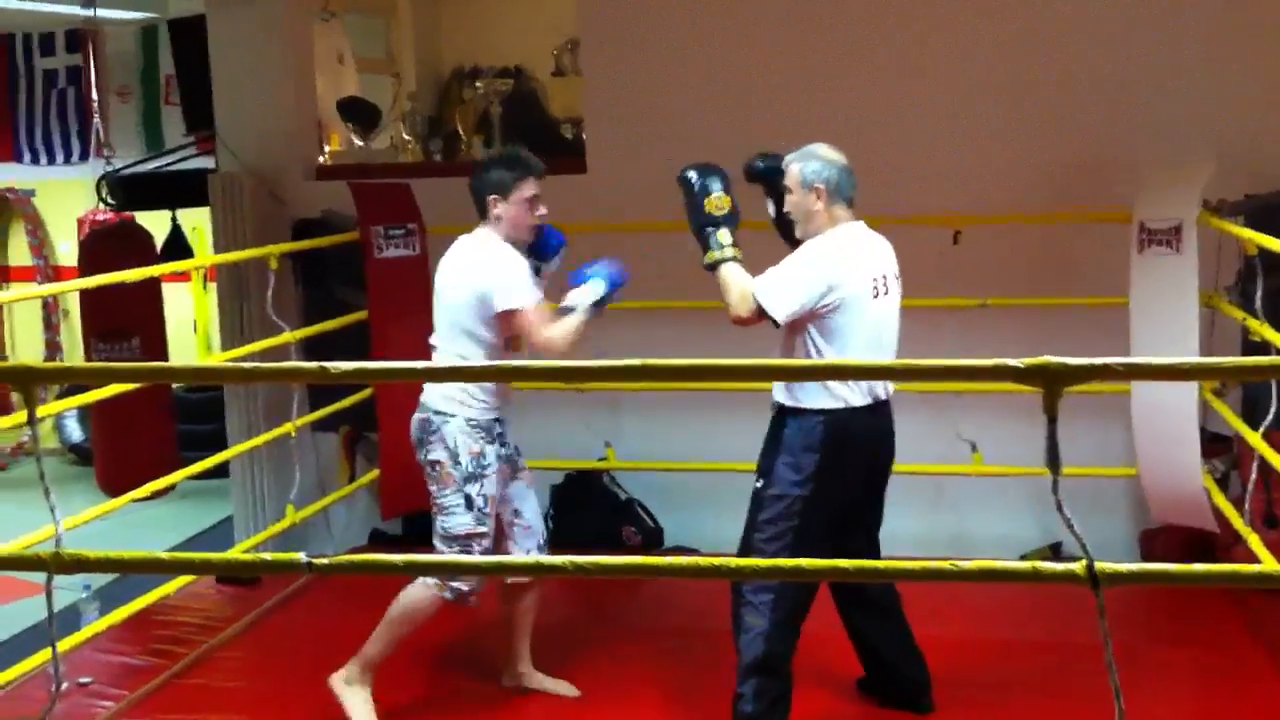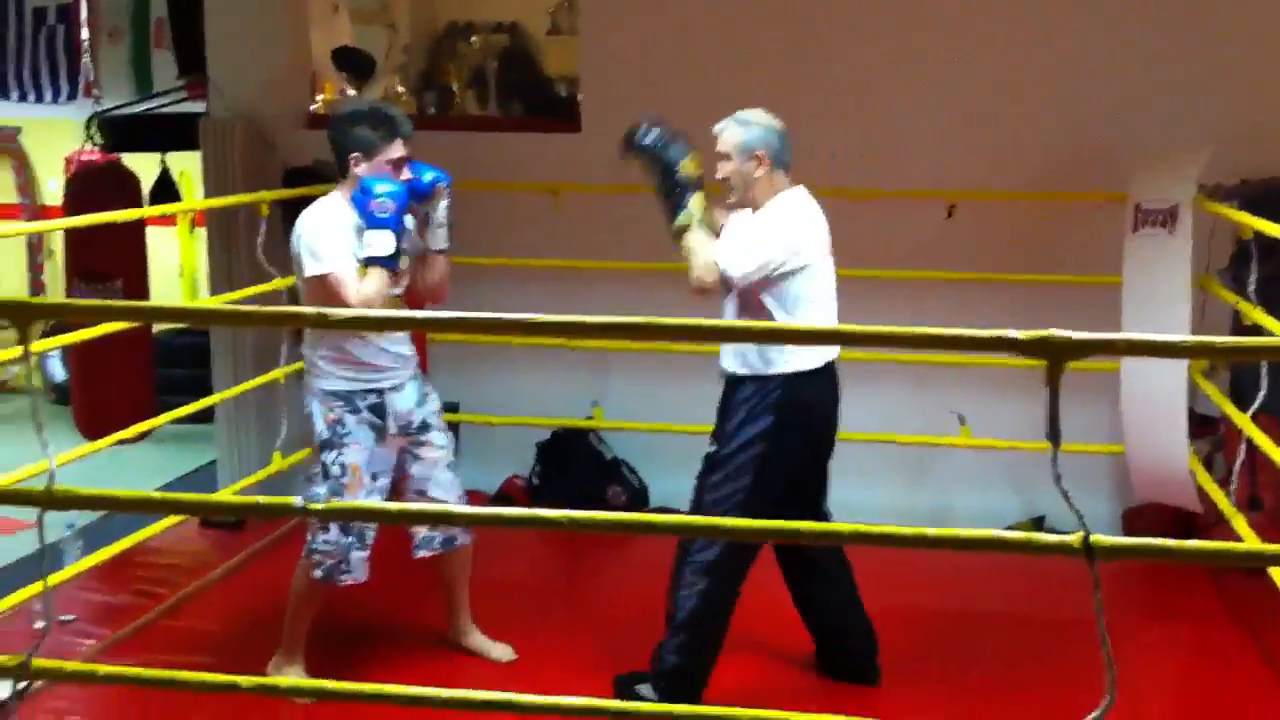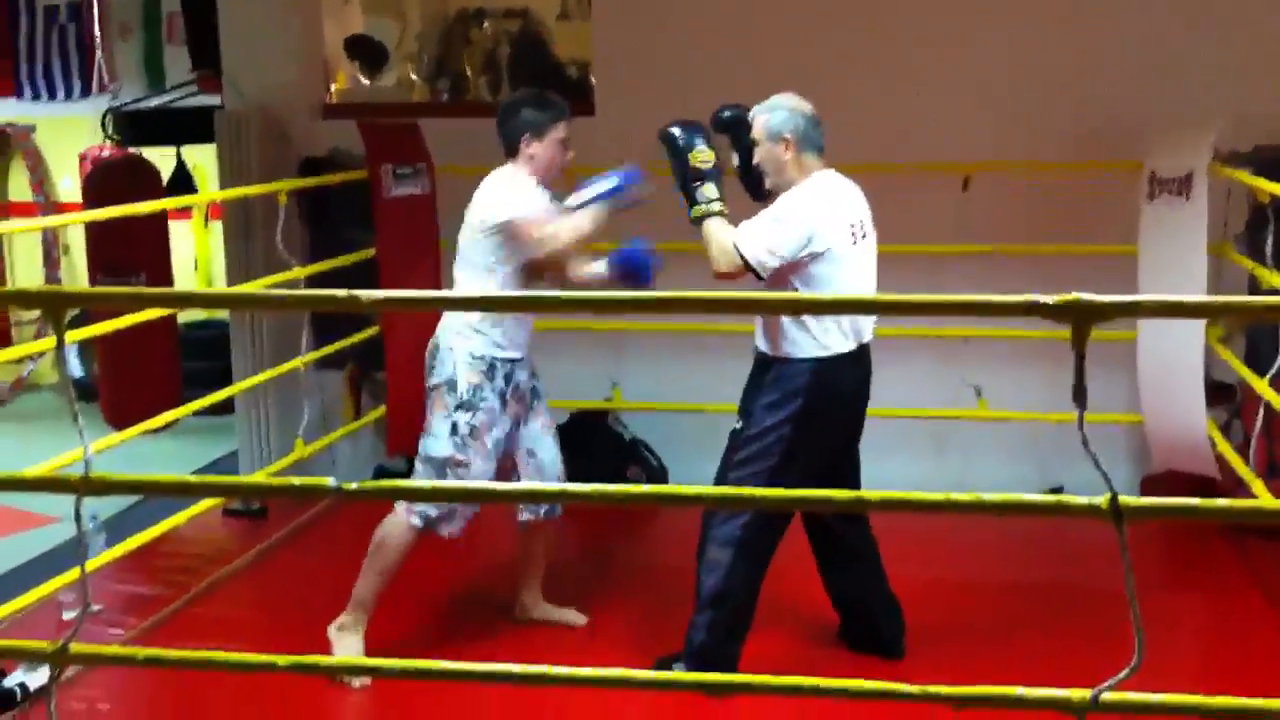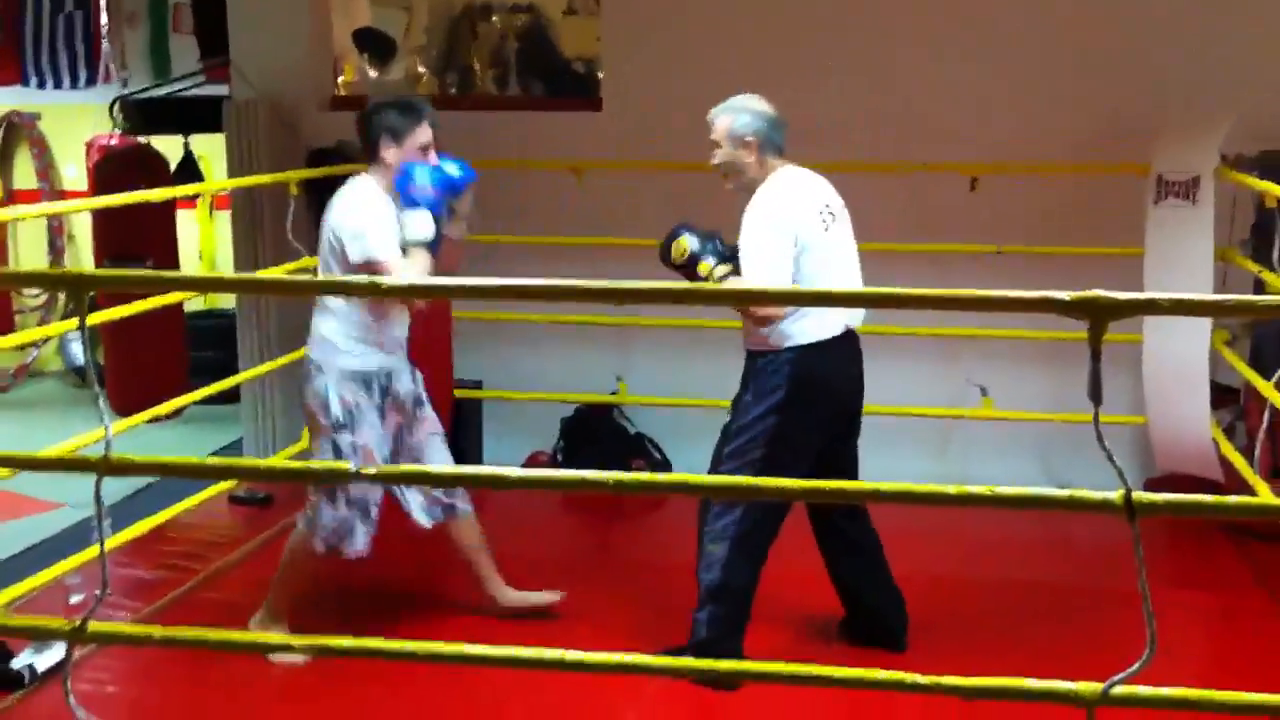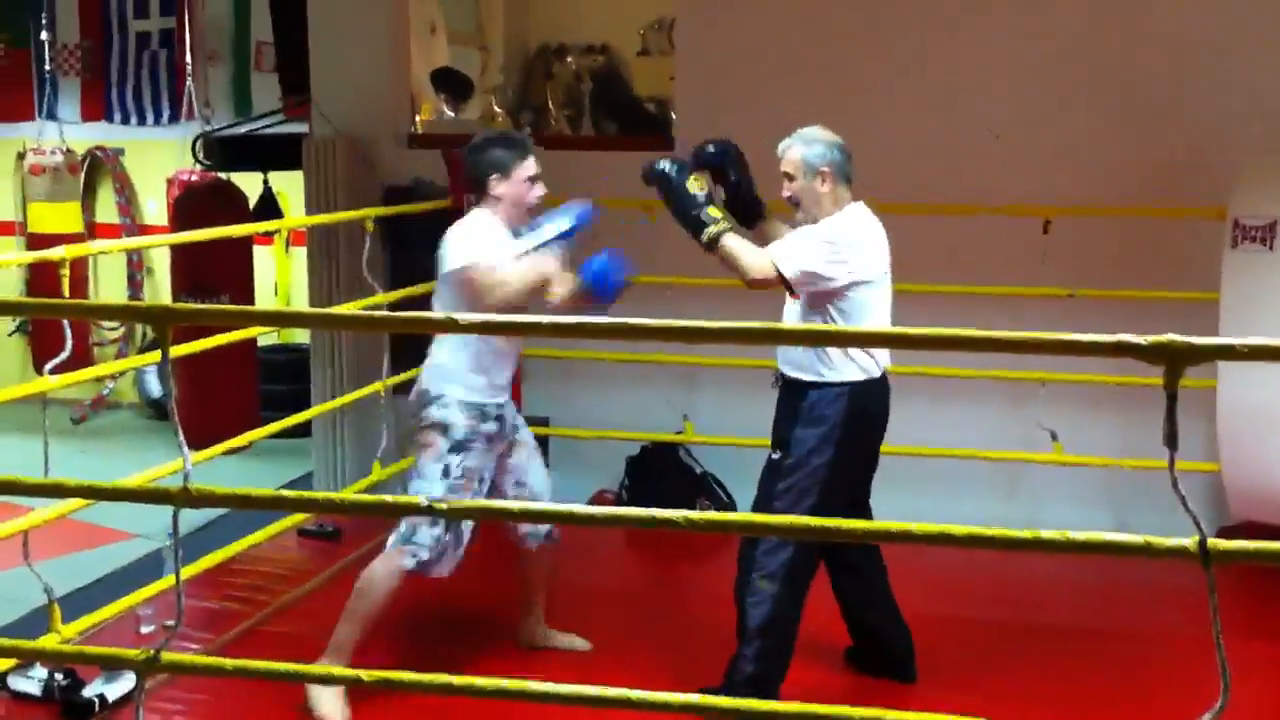
dt=1s
person 1, frame 1
left shoulder: (824, 256)
right shoulder: (874, 246)
left elbow: (745, 307)
left wrist: (716, 229)
right wrist: (785, 219)
left hip: (819, 433)
right hip: (869, 425)
left knee: (768, 573)
right knee: (857, 557)
person 1, frame 2
left shoulder: (785, 221)
right shoulder: (783, 211)
left elbow: (707, 273)
right elbow: (725, 232)
left wrist: (682, 191)
right wrist: (681, 183)
left hip: (775, 398)
right hip: (802, 392)
left knee: (715, 537)
right knee: (803, 527)
left ankle: (674, 680)
right ankle: (851, 652)
person 1, frame 3
left shoulder: (804, 207)
right shoulder: (842, 192)
left elbow: (726, 261)
right elbow: (775, 208)
left wrist: (701, 185)
right wrist: (743, 167)
left hip: (802, 380)
right hip: (842, 371)
left knee: (737, 512)
right knee: (836, 506)
left ankle: (709, 656)
right ankle: (876, 627)
person 1, frame 4
left shoulder: (770, 206)
right shoulder: (815, 188)
left elbow: (766, 305)
left wrist: (712, 271)
right wrist: (732, 270)
left hip: (795, 369)
right hip: (837, 358)
left knee: (735, 505)
right knee: (834, 499)
left ankle: (715, 648)
right ankle: (878, 618)
person 1, frame 5
left shoulder: (843, 236)
right shoulder: (836, 227)
left elbow: (759, 272)
right elbow: (773, 248)
left wrist: (702, 213)
right wrist: (742, 200)
left hip: (833, 406)
right hip: (834, 401)
left knee: (780, 539)
right knee: (844, 529)
left ankle: (751, 686)
right ankle: (886, 651)
person 2, frame 1
left shoulder: (470, 251)
right shoulder: (499, 263)
right elbow: (545, 345)
left wrist: (550, 273)
right wrist: (591, 294)
left hip: (482, 427)
right hip: (458, 428)
left knee: (528, 542)
right knee: (458, 572)
left ankle: (519, 667)
right ankle: (357, 673)
person 2, frame 2
left shoulder: (392, 209)
right shoulder: (319, 224)
left elbow: (433, 288)
right elbow: (363, 310)
left wrist: (436, 219)
right wrist: (381, 236)
left hip: (406, 385)
right hip: (345, 398)
left knee: (446, 506)
right knee: (339, 537)
left ankle: (462, 624)
right ankle: (288, 657)
person 2, frame 3
left shoulder: (524, 191)
right shoulder: (509, 187)
left elbow: (560, 267)
right elbow: (549, 242)
left wrist: (612, 269)
right wrist: (595, 199)
left hip: (511, 362)
right hip: (471, 361)
left knee: (543, 476)
right knee: (437, 495)
left ankle: (530, 597)
right ankle: (350, 620)
person 2, frame 4
left shoulder: (396, 202)
right shoulder: (359, 206)
left elbow: (429, 279)
right elbow: (409, 288)
left wrist: (439, 217)
right wrist: (423, 220)
left hip: (393, 373)
right hip: (348, 374)
left knee: (442, 484)
right knee: (340, 510)
left ankle: (496, 591)
right ankle: (271, 616)
person 2, frame 5
left shoulder: (507, 233)
right shoulder: (473, 235)
left elbow: (548, 296)
right elbow: (501, 289)
left wrist: (574, 284)
right wrist: (547, 251)
left hip: (495, 407)
right hip: (455, 412)
left knee: (541, 519)
right knee: (420, 544)
left ankle: (534, 627)
right ankle: (330, 669)
